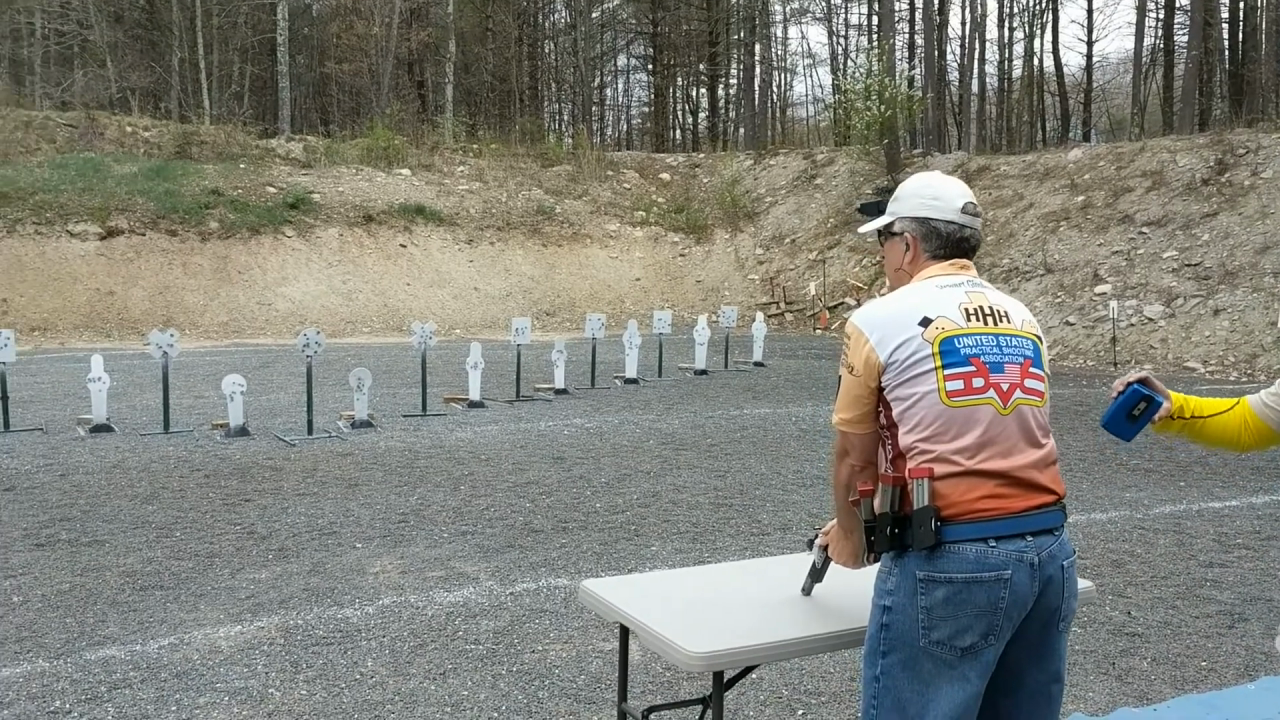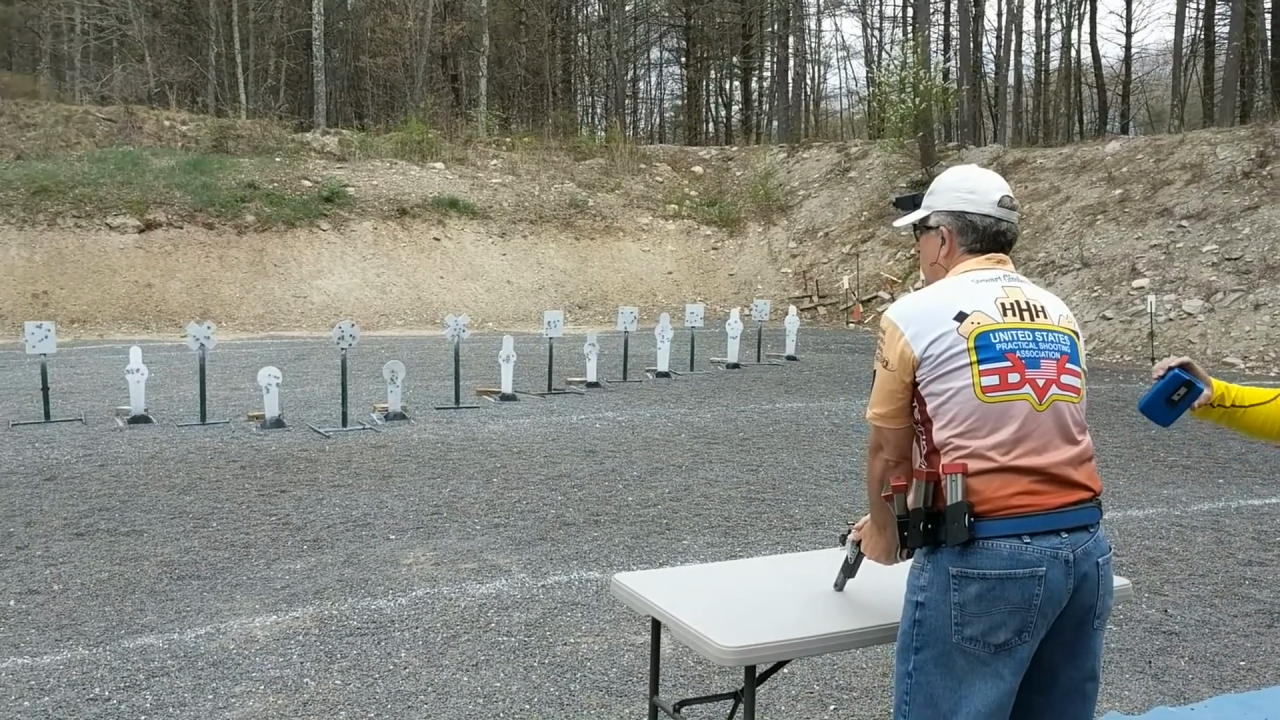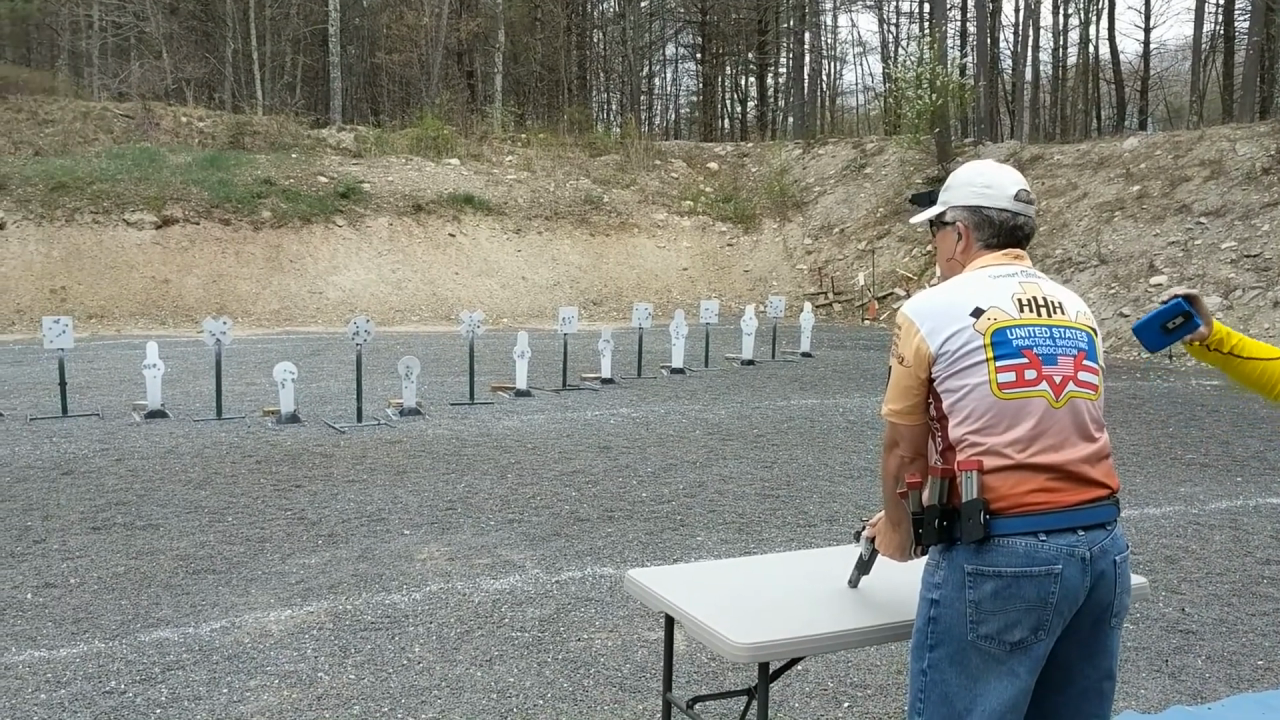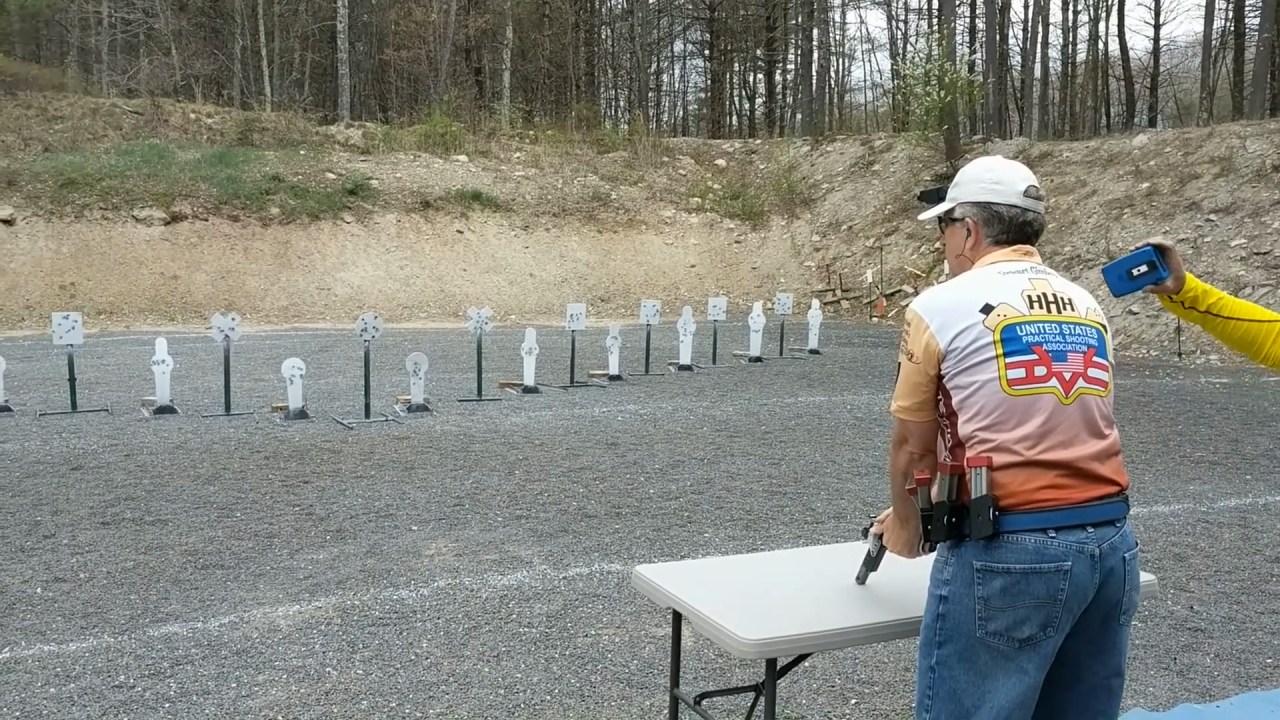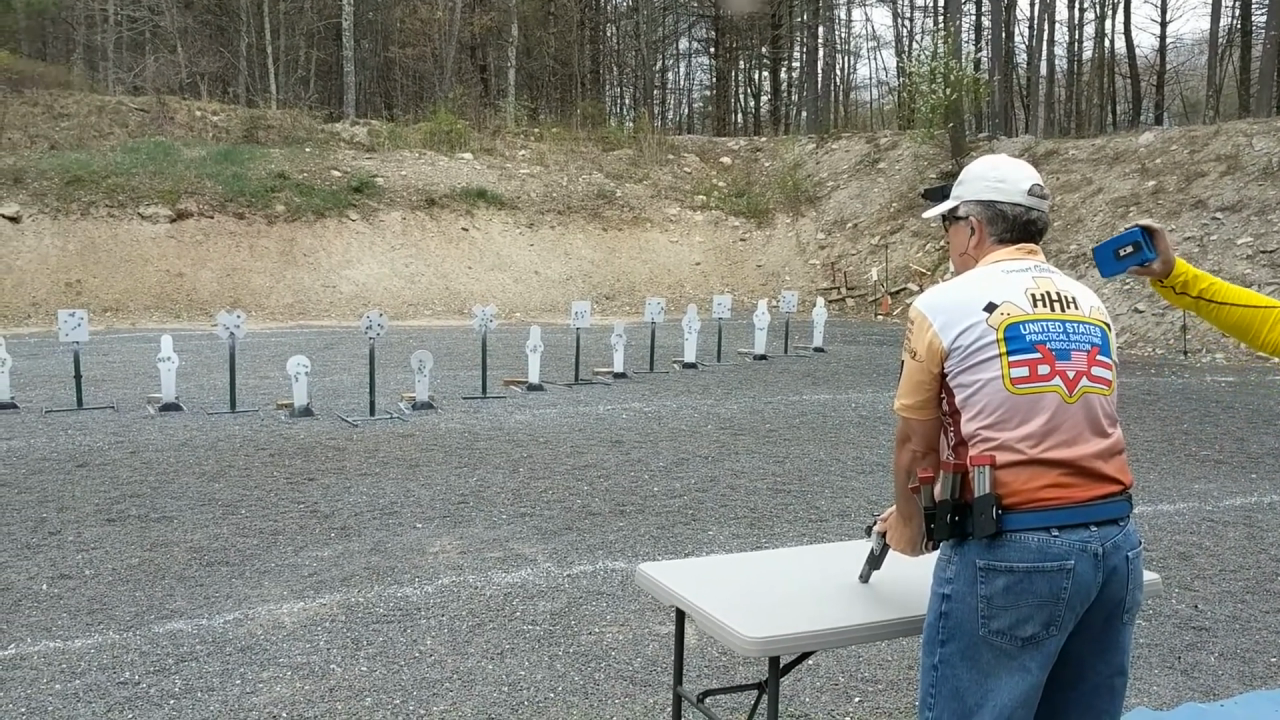
dt=0.5s
person 1, frame 1
left shoulder: (880, 320)
right shoulder: (1023, 318)
left elbow: (855, 458)
left wrist: (850, 536)
left hip: (949, 564)
right hip: (1048, 550)
person 1, frame 2
left shoulder: (915, 314)
right shoulder: (1059, 313)
left elbow: (889, 453)
left wrist: (883, 531)
left hip: (984, 559)
right hip: (1084, 547)
person 1, frame 3
left shoulder: (932, 310)
right shoulder: (1078, 310)
left elbow: (904, 450)
left wrist: (898, 528)
left hip: (998, 556)
right hip: (1101, 544)
person 1, frame 4
left shoulder: (941, 306)
right shoulder: (1087, 306)
left elbow: (913, 447)
left wrist: (906, 524)
left hip: (1009, 552)
right hip: (1110, 542)
person 1, frame 5
left shoulder: (944, 305)
right shoulder: (1091, 305)
left elbow: (917, 445)
left wrist: (909, 522)
left hip: (1011, 551)
right hip: (1114, 541)
